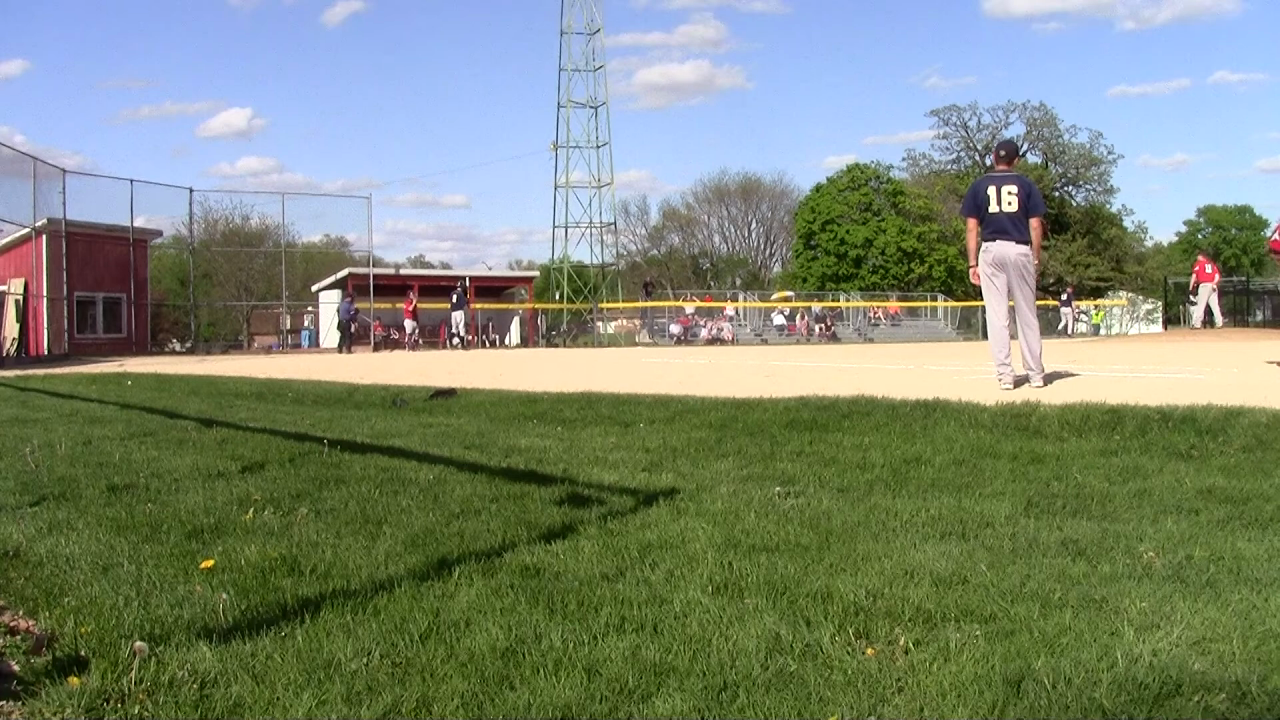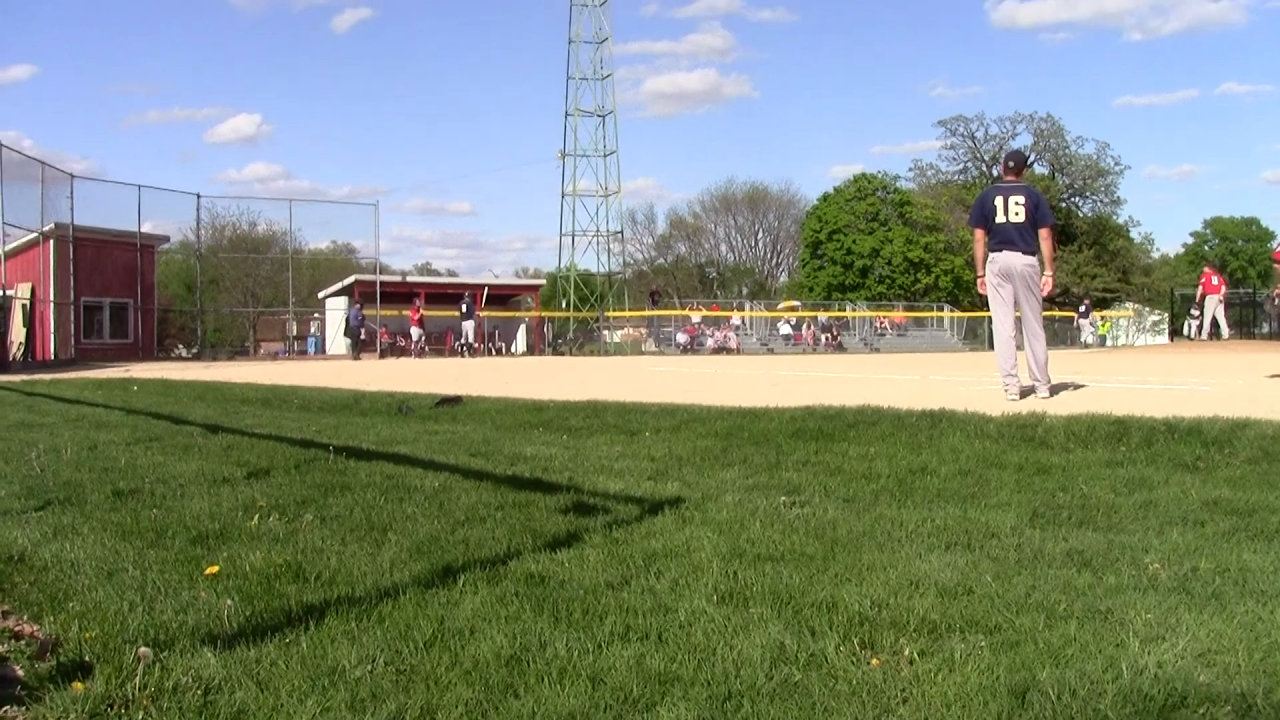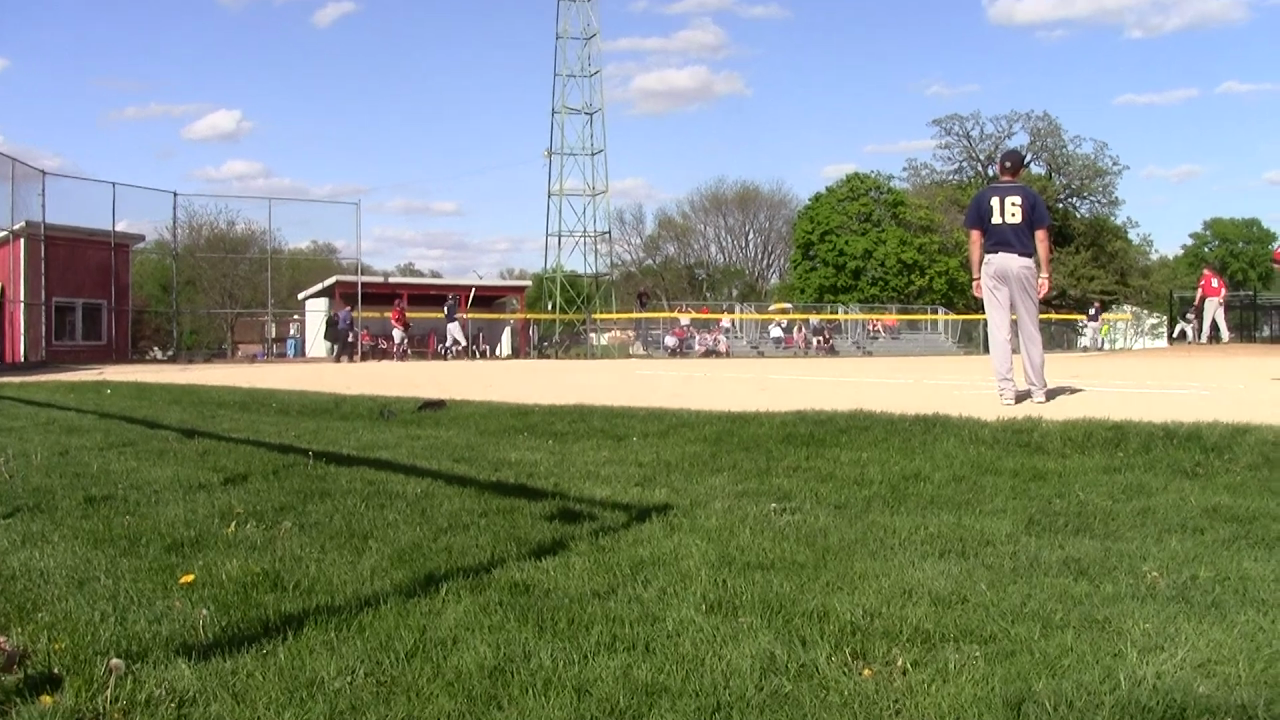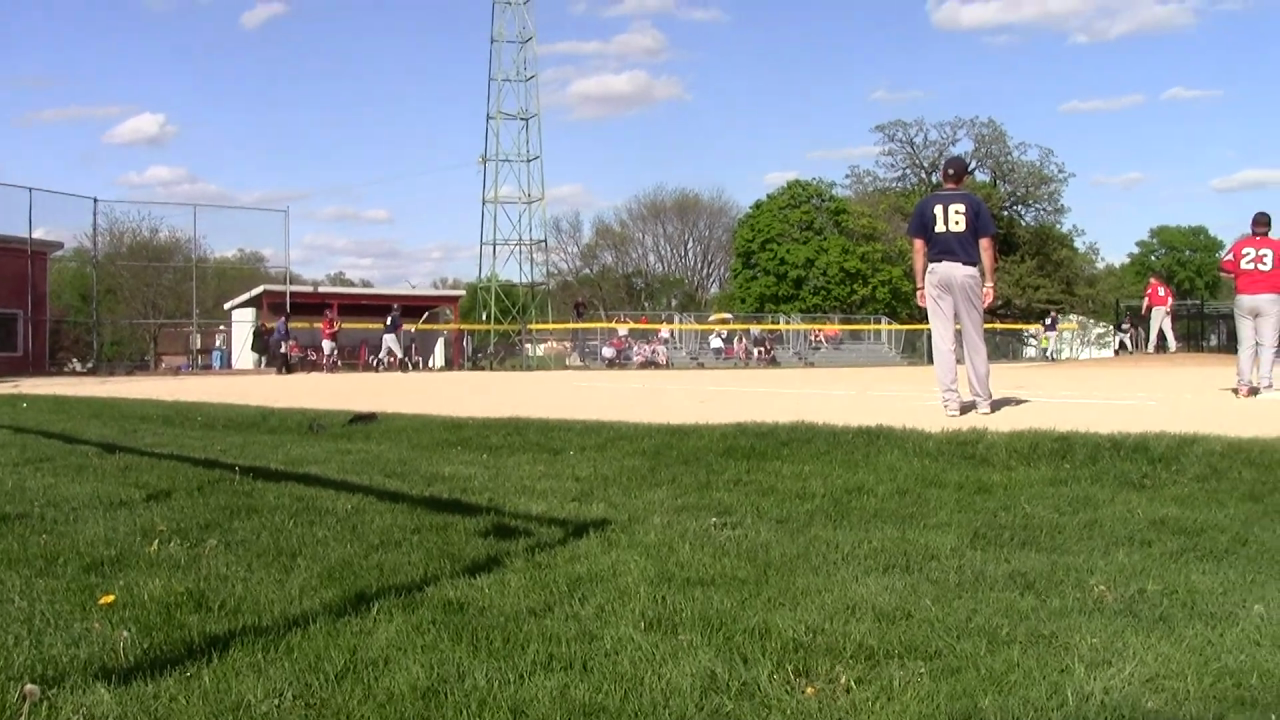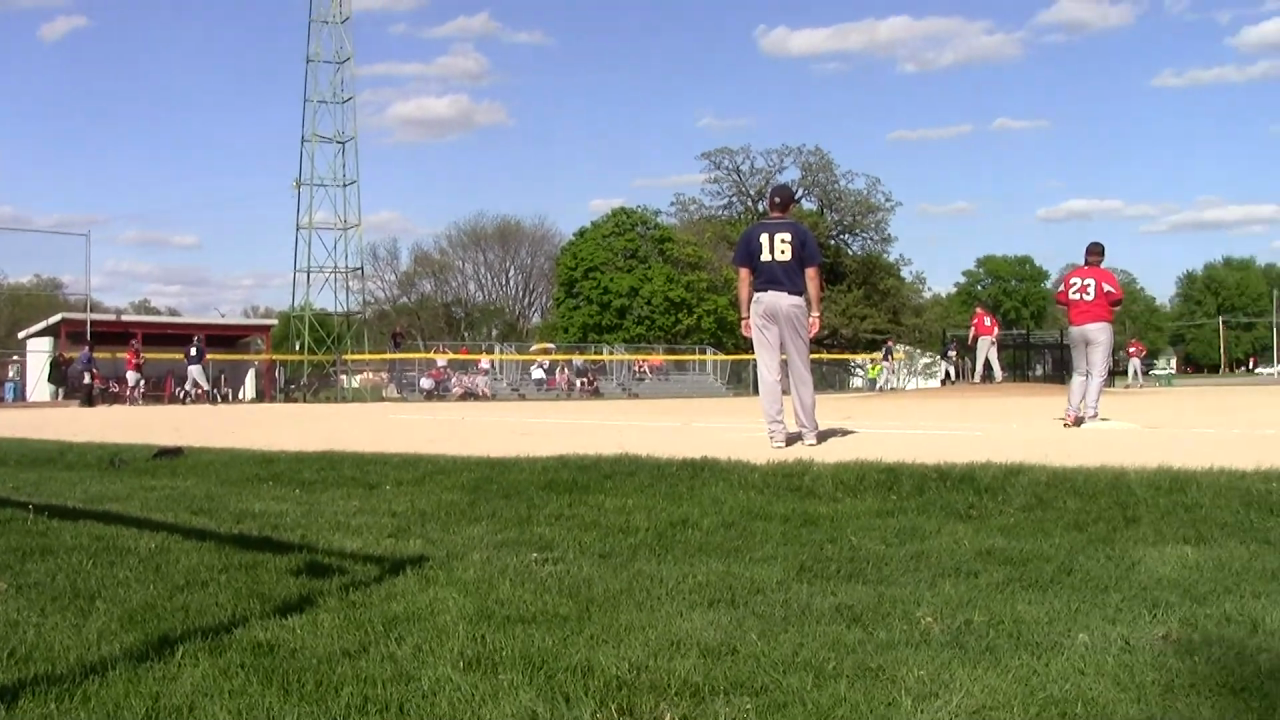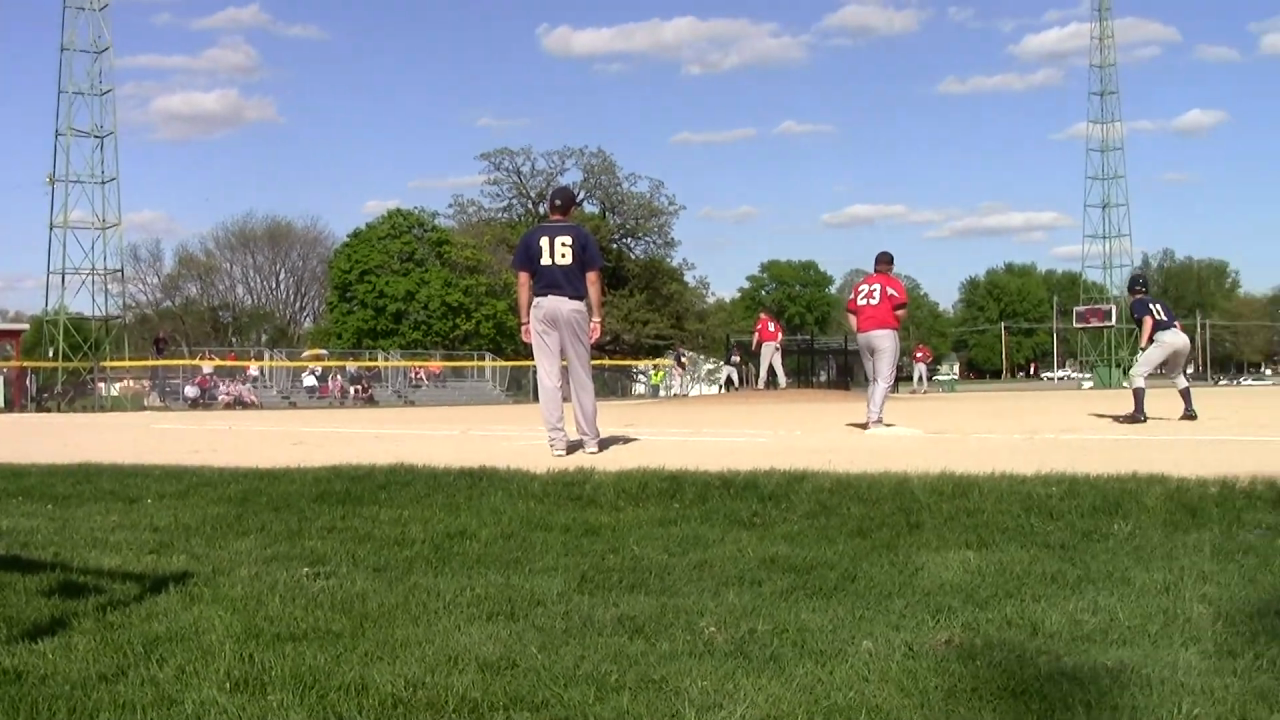
dt=0.5s
person 1, frame 1
left shoulder: (979, 185)
right shoulder: (1026, 184)
left elbow: (972, 228)
right elbow: (1036, 225)
left wrist: (973, 263)
right wrist: (1035, 258)
left hip: (990, 251)
right hip: (1020, 251)
left knee: (997, 315)
right knee: (1027, 314)
left ankle: (1005, 374)
right ankle: (1035, 373)
person 1, frame 2
left shoulder: (986, 196)
right shoulder: (1034, 196)
left elbow: (979, 238)
right elbow: (1045, 236)
left wrist: (980, 273)
right wrist: (1048, 271)
left hip: (997, 262)
right hip: (1026, 262)
left knee: (1003, 326)
right knee: (1033, 325)
left ankle: (1011, 385)
right ankle: (1041, 385)
person 1, frame 3
left shoulder: (983, 196)
right shoulder: (1031, 196)
left elbow: (975, 239)
right elbow: (1041, 237)
left wrist: (976, 275)
right wrist: (1044, 273)
left hip: (993, 263)
right hip: (1023, 264)
left knee: (998, 328)
right knee: (1029, 328)
left ankle: (1006, 389)
right ankle: (1038, 388)
person 1, frame 4
left shoulder: (925, 205)
right shoulder: (975, 203)
left elbow: (918, 248)
right elbow: (986, 245)
left wrist: (919, 285)
right wrist: (989, 282)
left hip: (936, 272)
right hip: (967, 273)
left knee: (942, 339)
right knee: (974, 338)
left ankle: (951, 400)
right ankle: (982, 400)
person 1, frame 5
left shoulder: (751, 233)
right shoulder: (801, 232)
left elbow: (744, 277)
right elbow: (812, 275)
left wrist: (744, 314)
right wrist: (815, 312)
left hip: (762, 302)
right hip: (793, 302)
left knee: (768, 370)
right knee: (800, 369)
left ankle: (776, 432)
right ankle: (809, 431)
person 1, frame 6
left shoulder: (531, 237)
right shoulder: (582, 235)
left elbow: (523, 282)
right elbow: (593, 280)
left wrist: (524, 319)
right wrist: (596, 317)
left hip: (542, 307)
right hip: (573, 307)
left knee: (548, 376)
right knee: (581, 375)
left ankle: (557, 440)
right ankle: (590, 439)
